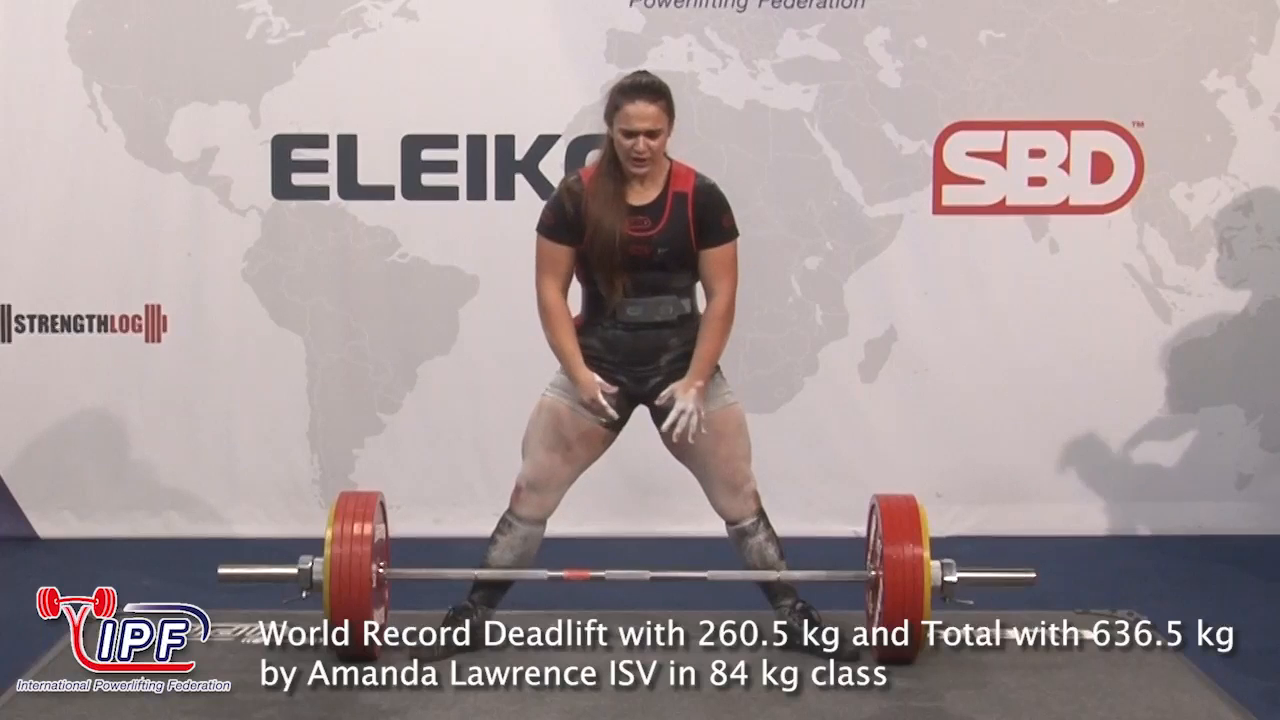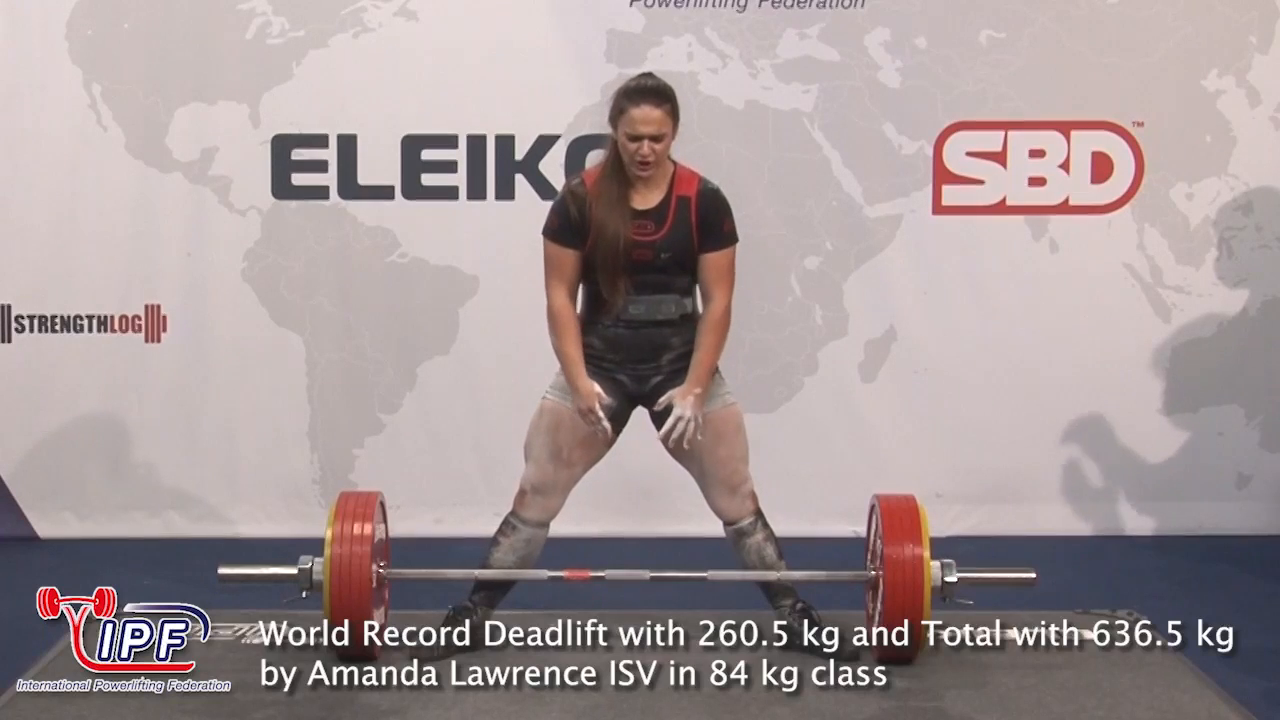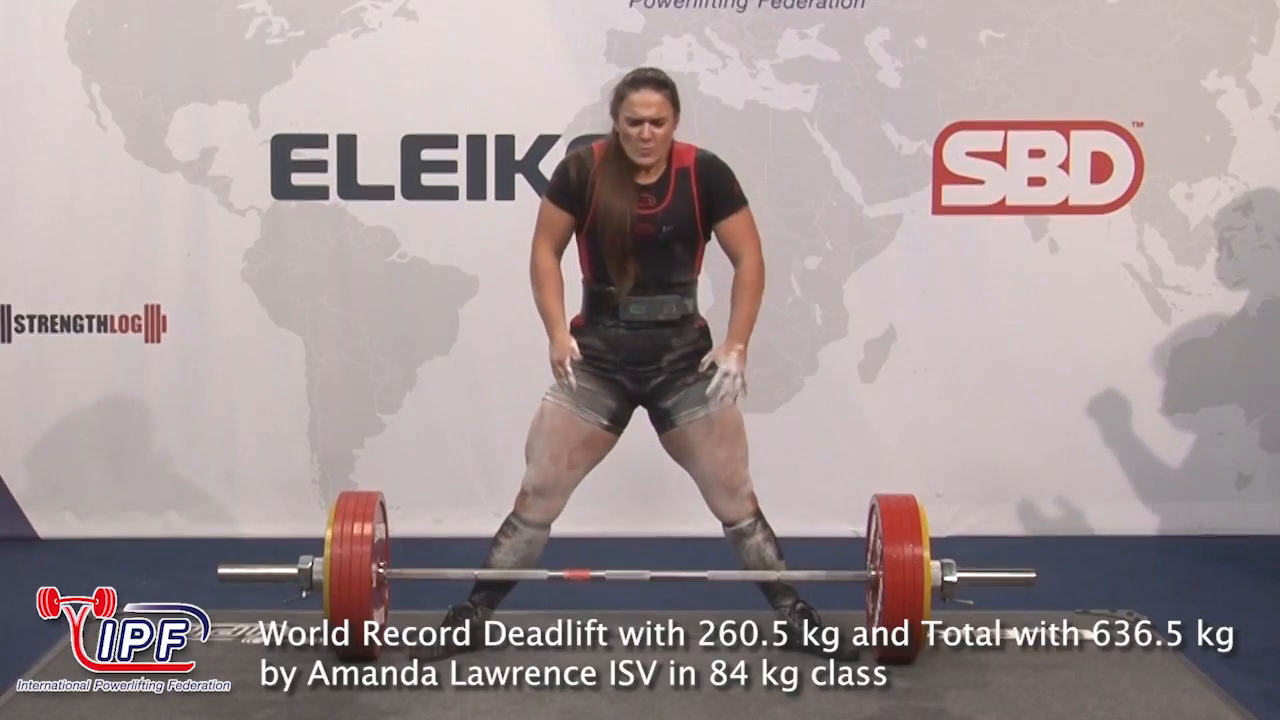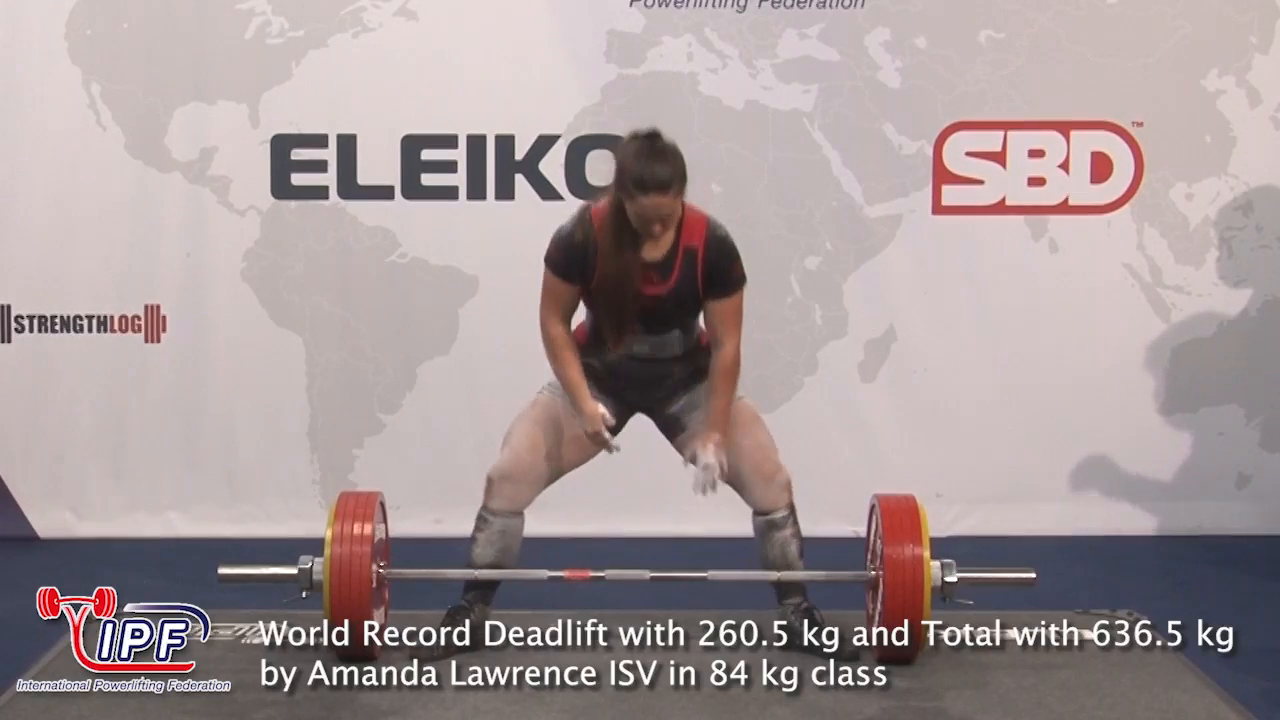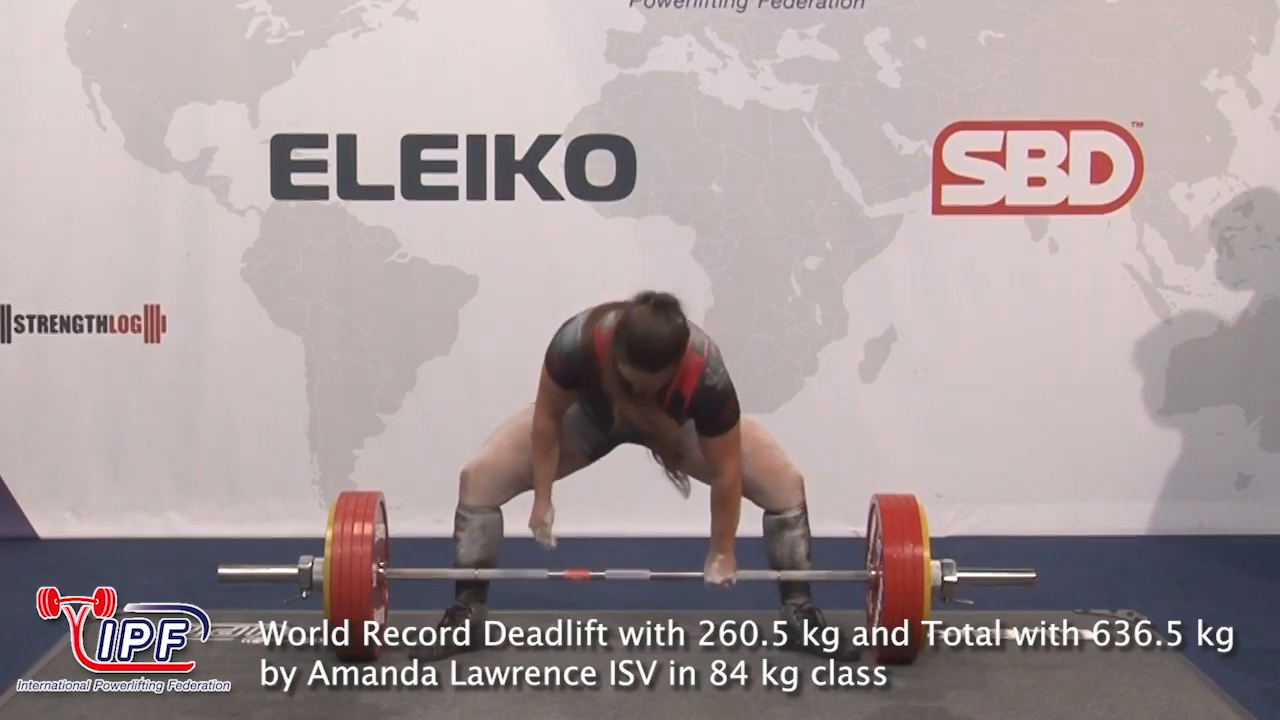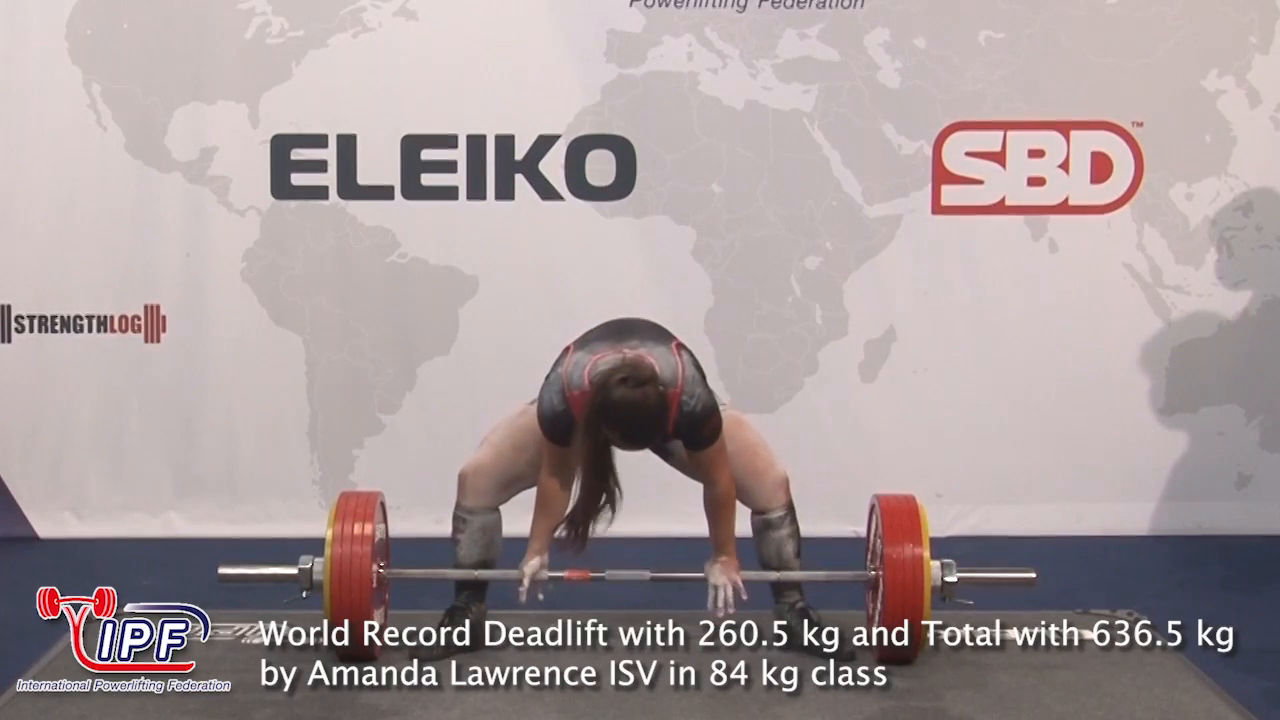
dt=0.5s
person 1, frame 1
left shoulder: (701, 197)
right shoulder: (576, 196)
left elbow: (722, 296)
right elbow: (550, 290)
left wrist: (695, 382)
right wrist: (578, 373)
left hip: (681, 361)
right hip: (598, 361)
left knee: (739, 496)
right knee: (532, 491)
left ankle: (795, 616)
right ankle: (472, 614)
person 1, frame 2
left shoulder: (703, 200)
right shoulder: (581, 198)
left elbow: (718, 302)
right elbow: (559, 296)
left wrist: (694, 388)
right wrist: (579, 381)
left hip: (680, 363)
right hip: (599, 362)
left knee: (736, 496)
right knee: (536, 493)
left ankle: (794, 616)
right ankle: (473, 614)
person 1, frame 3
left shoulder: (704, 174)
right shoulder: (583, 171)
left elbow: (749, 261)
right elbow: (544, 253)
left wrist: (737, 345)
right wrist: (557, 332)
left hip: (684, 360)
right hip: (597, 360)
left knee: (734, 498)
right knee: (538, 494)
left ankle: (795, 616)
right ankle: (472, 615)
person 1, frame 4
left shoulder: (712, 245)
right shoulder: (582, 235)
left elbow: (726, 345)
right elbow: (554, 322)
left wrist: (716, 436)
right wrist: (584, 404)
left hip: (686, 380)
right hip: (599, 376)
left knee: (769, 484)
right knee: (508, 481)
left ankle: (798, 618)
right ankle: (469, 615)
person 1, frame 5
left shoulder: (706, 375)
right shoulder: (580, 342)
left elbow: (726, 471)
right elbow: (547, 417)
left wrist: (723, 553)
right wrist: (542, 501)
left hip: (678, 423)
right hip: (590, 413)
left knee: (785, 485)
right knee: (479, 479)
left ankle: (799, 613)
right ankle: (468, 611)
person 1, frame 6
left shoulder: (690, 400)
right shoulder: (562, 397)
left elbow: (718, 480)
right elbow: (556, 476)
left wrist: (724, 557)
right wrist: (537, 551)
left hip: (670, 403)
right hip: (583, 398)
left knee: (770, 484)
right knee: (475, 479)
left ankle: (793, 612)
right ankle: (467, 612)
